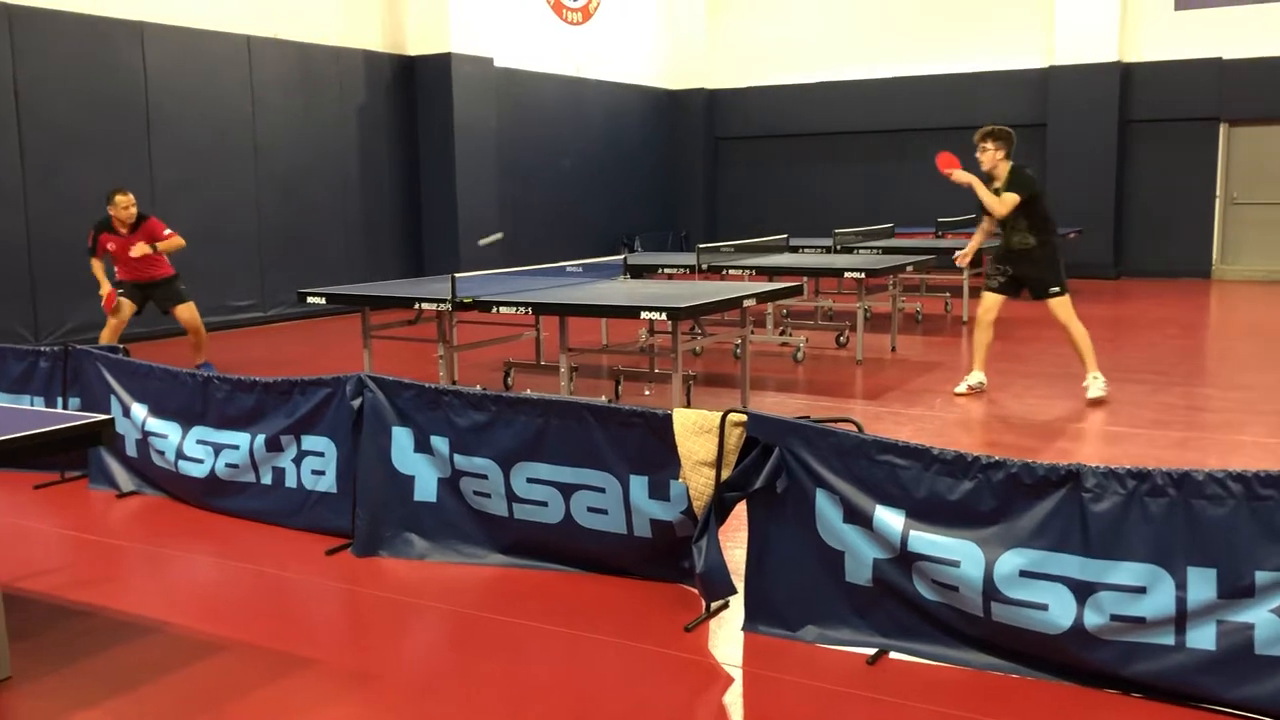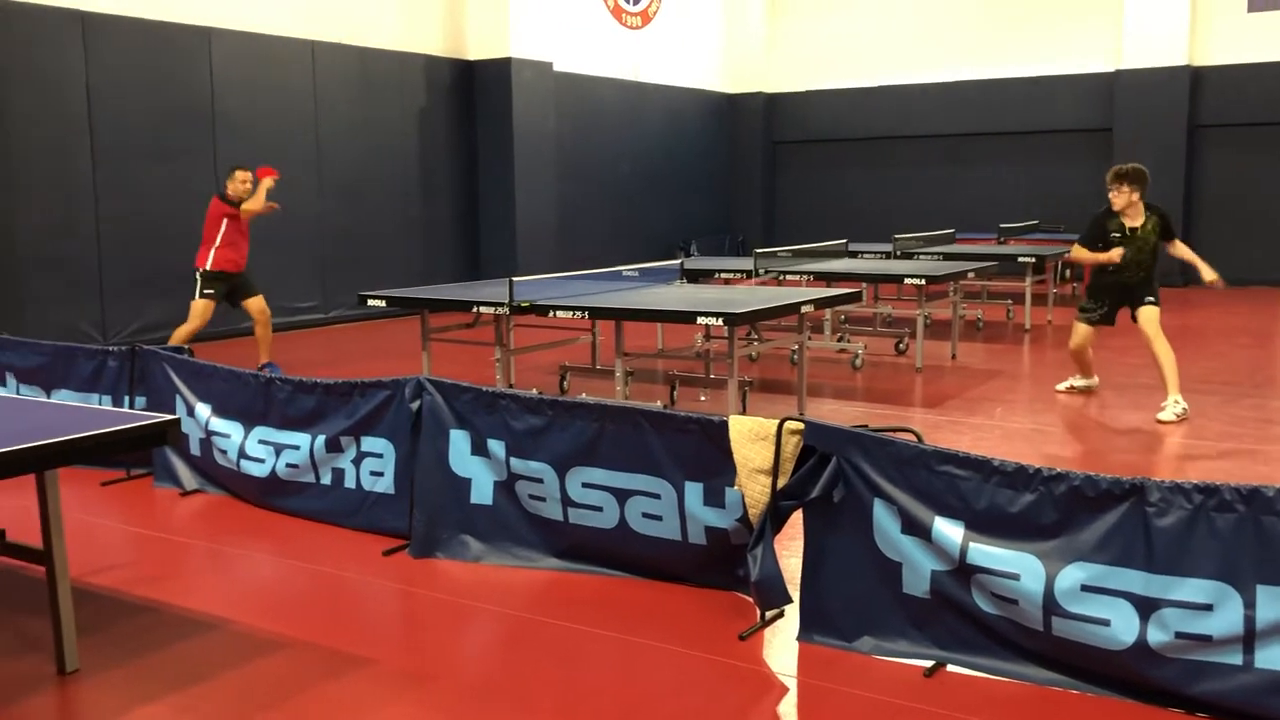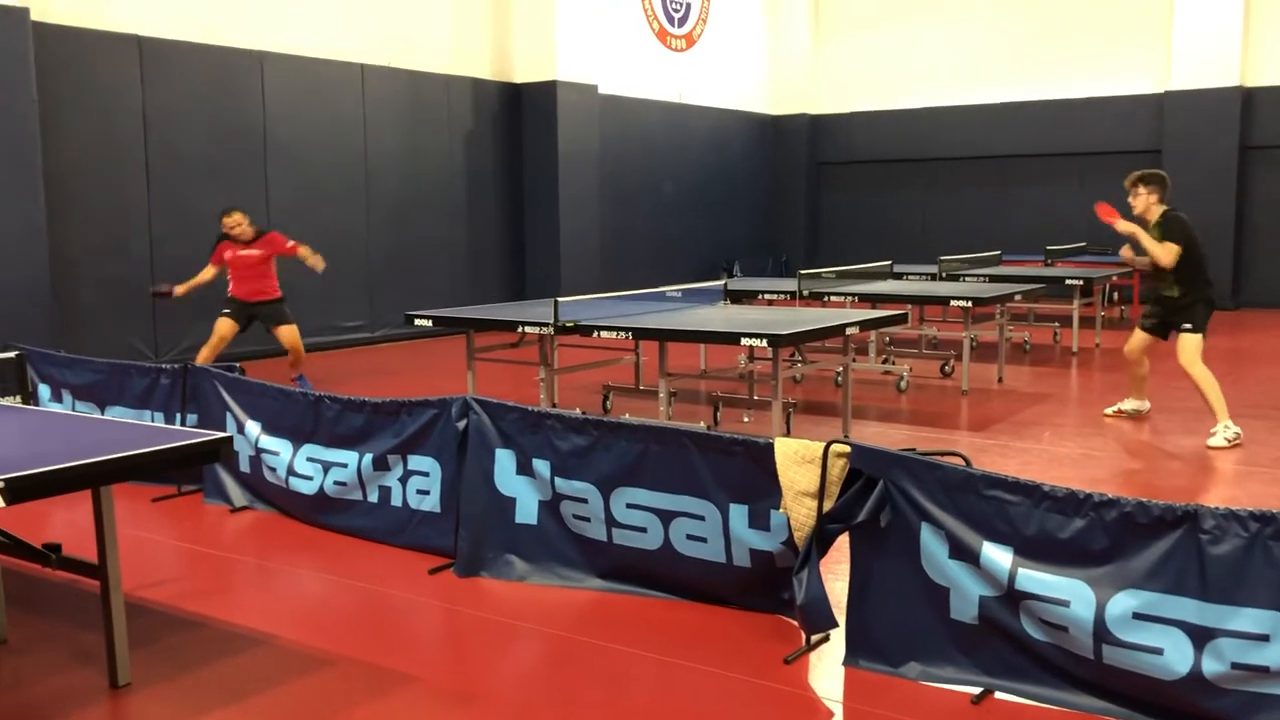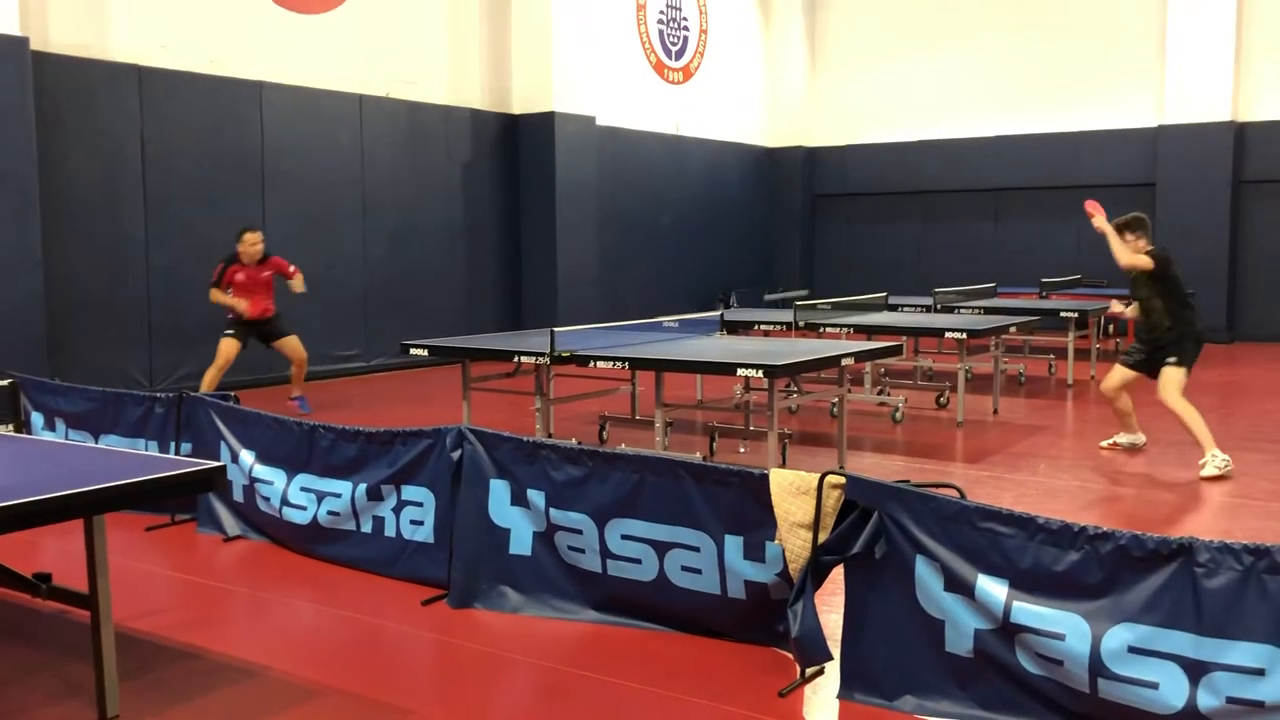
dt=0.7s
person 1, frame 1
left shoulder: (1021, 177)
right shoulder: (989, 183)
left elbow: (1000, 210)
left wrist: (972, 182)
right wrist: (971, 247)
left hip: (1040, 254)
right hip: (1010, 254)
left knee: (1065, 316)
right knee: (984, 314)
left ankle: (1094, 376)
right ankle: (977, 376)
person 1, frame 2
left shoulder: (1158, 216)
right shoulder: (1103, 219)
left elbow: (1172, 244)
right elbow: (1076, 254)
left wrist: (1201, 265)
right wrist: (1105, 257)
left hip: (1141, 282)
right hip: (1105, 285)
left knee: (1151, 331)
right knee: (1076, 345)
left ankle: (1176, 401)
right ankle: (1087, 379)
person 1, frame 3
left shoulder: (1175, 222)
right shoulder: (1145, 226)
left elbow: (1166, 260)
left wrist: (1136, 231)
right wrist: (1131, 258)
left hip: (1193, 300)
right hip: (1165, 299)
left knee: (1188, 361)
right knee: (1132, 351)
left ankle: (1227, 426)
right ankle: (1138, 402)
person 1, frame 4
left shoulder: (1159, 258)
right shoulder: (1134, 270)
left elbow: (1126, 261)
left wrist: (1106, 229)
right wrist: (1125, 310)
left hip: (1180, 337)
right hip: (1152, 337)
left knee: (1168, 395)
right knee: (1109, 387)
left ankle: (1215, 456)
right ankle: (1132, 436)
person 2, frame 1
left shoulder: (147, 222)
right shoulder: (100, 231)
left elbow: (179, 242)
right elbow: (95, 260)
left wrist: (152, 247)
right wrist: (104, 283)
left hip: (163, 279)
right hip: (130, 282)
left knee: (194, 324)
right knee: (115, 322)
left ankle: (202, 363)
person 2, frame 2
left shoulder: (239, 206)
right shoulder: (222, 201)
right elbow: (254, 207)
left wrist: (262, 209)
right wrist: (264, 186)
left hip: (236, 274)
right hip: (212, 272)
left knee: (263, 315)
right knee: (197, 323)
left ankle: (265, 363)
person 2, frame 3
left shoulder: (267, 238)
right shoulder: (223, 243)
left elbow: (297, 249)
right elbow: (211, 270)
left wrist: (311, 258)
right wrist: (187, 287)
left hip: (269, 301)
right hip: (238, 300)
left knee: (294, 345)
right knee: (218, 339)
left ankle: (297, 376)
person 2, frame 4
left shoulder: (270, 261)
right shoulder: (228, 265)
left elbow: (295, 273)
right elbow: (214, 294)
left wrist: (298, 282)
right wrist: (236, 303)
left hip: (268, 318)
right hip: (239, 320)
left knee: (300, 357)
right knee: (222, 361)
left ankle: (296, 395)
